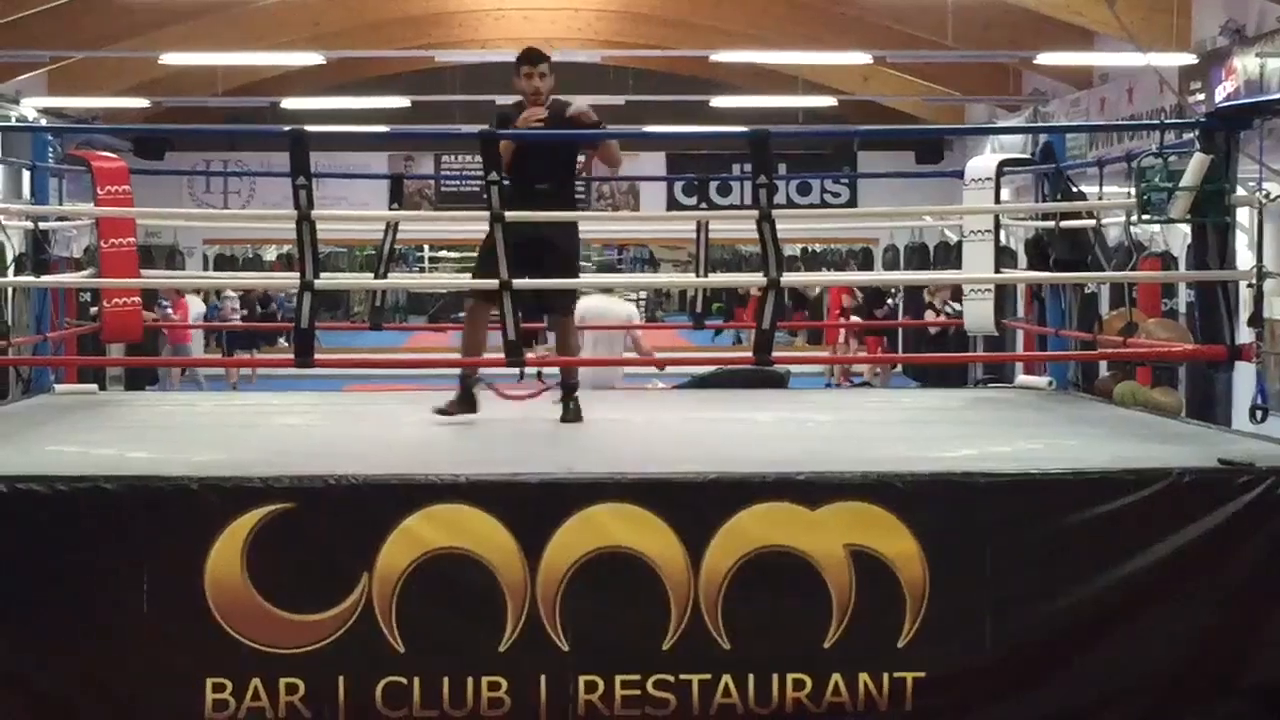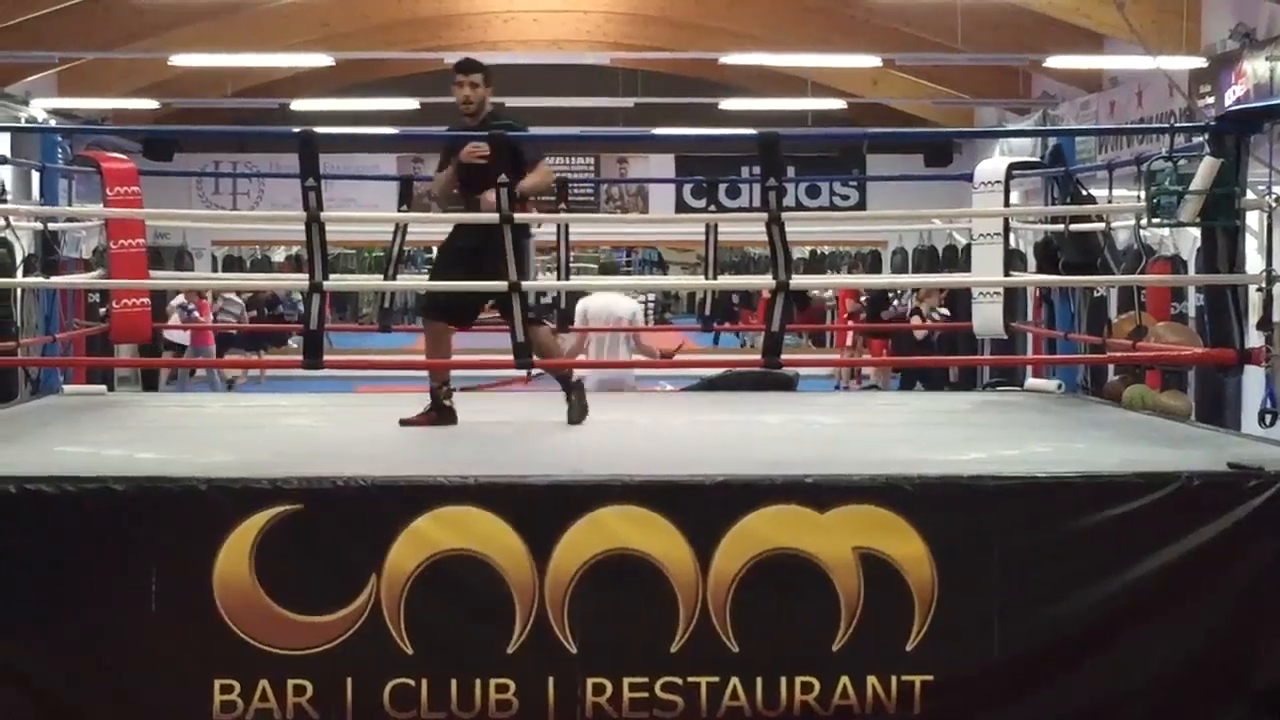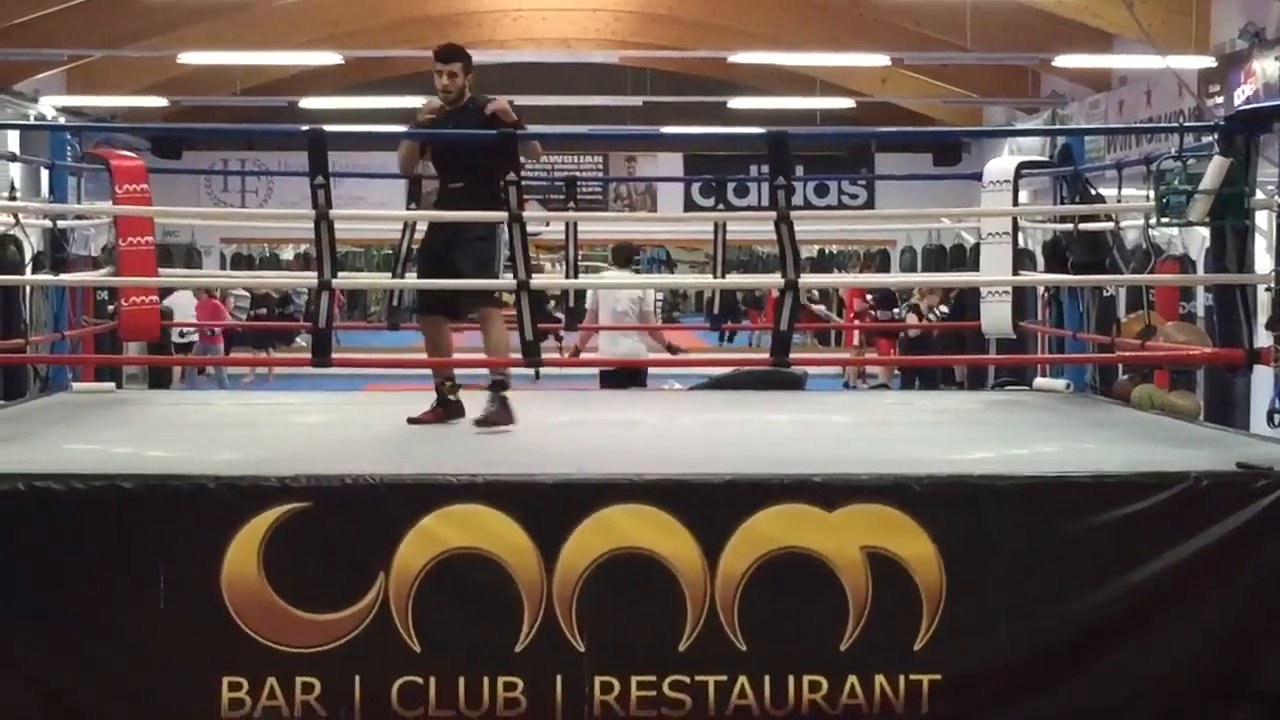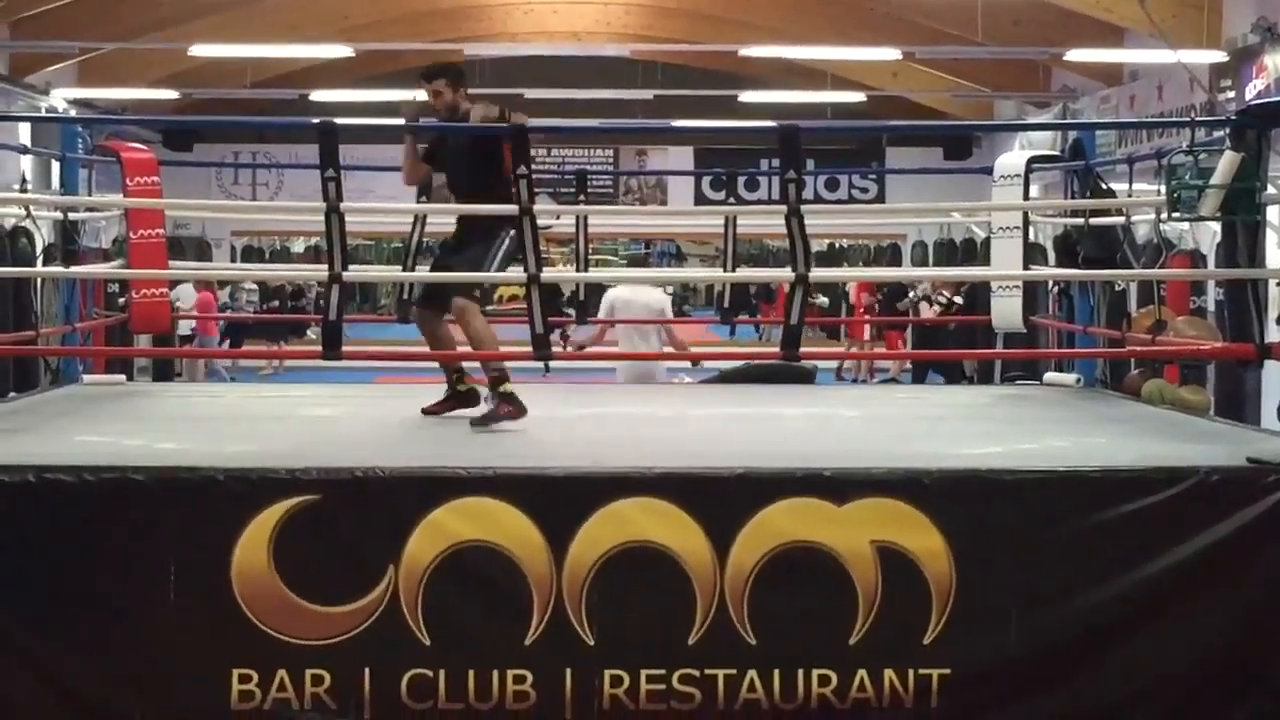
dt=0.3s
person 1, frame 1
left shoulder: (571, 118)
right shoulder: (507, 118)
left elbow: (614, 161)
left wrist: (594, 124)
right wrist: (516, 132)
left hip: (557, 224)
right hip: (514, 221)
left knee: (561, 317)
right knee: (479, 302)
left ankle: (569, 395)
right ankle: (467, 391)
person 1, frame 2
left shoulder: (510, 129)
right shoulder: (454, 135)
left elbow: (544, 177)
right elbow: (439, 191)
left wrist: (509, 190)
right wrist: (458, 162)
left hip: (507, 233)
right hip: (468, 233)
left knee: (526, 321)
right knee: (435, 317)
left ankle: (573, 388)
right ankle: (440, 404)
person 1, frame 3
left shoulder: (488, 111)
right shoulder: (434, 118)
left elbow: (535, 151)
right elbow: (406, 168)
left wrist: (513, 120)
right wrist: (419, 125)
left hip: (482, 222)
right hip: (444, 222)
left knee: (483, 307)
right knee: (430, 312)
left ankle: (500, 399)
right ankle: (447, 399)
person 1, frame 4
left shoulder: (488, 123)
right shoulder: (443, 134)
right elbow: (412, 177)
left wrist: (497, 116)
right wrist: (411, 127)
left hip: (498, 228)
right hip: (468, 229)
left knee: (463, 304)
right knee: (425, 312)
left ankle: (506, 395)
right ankle: (460, 387)
